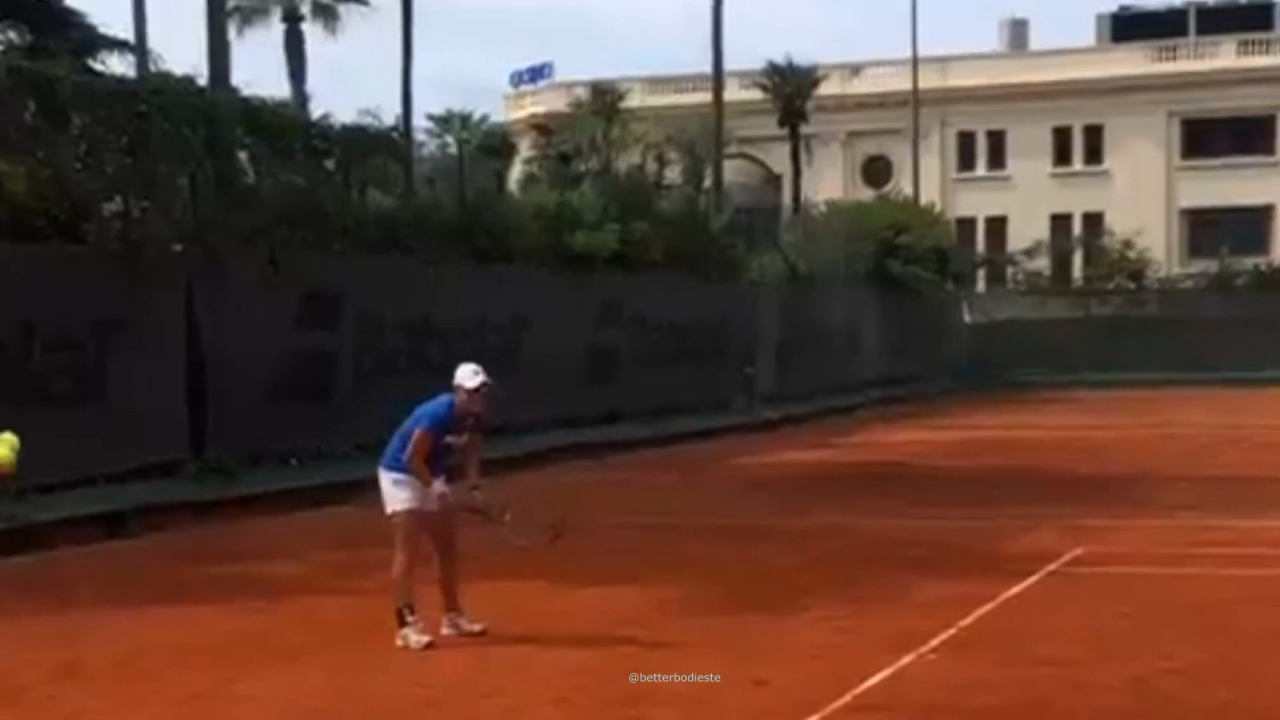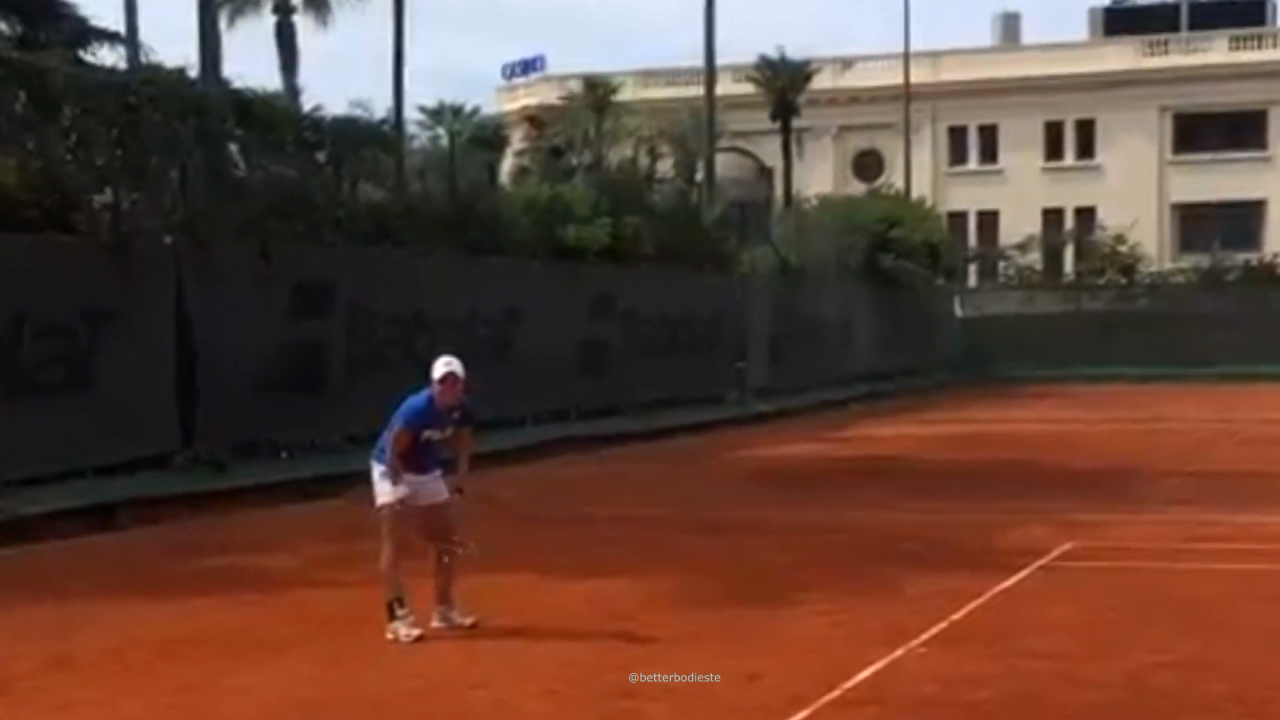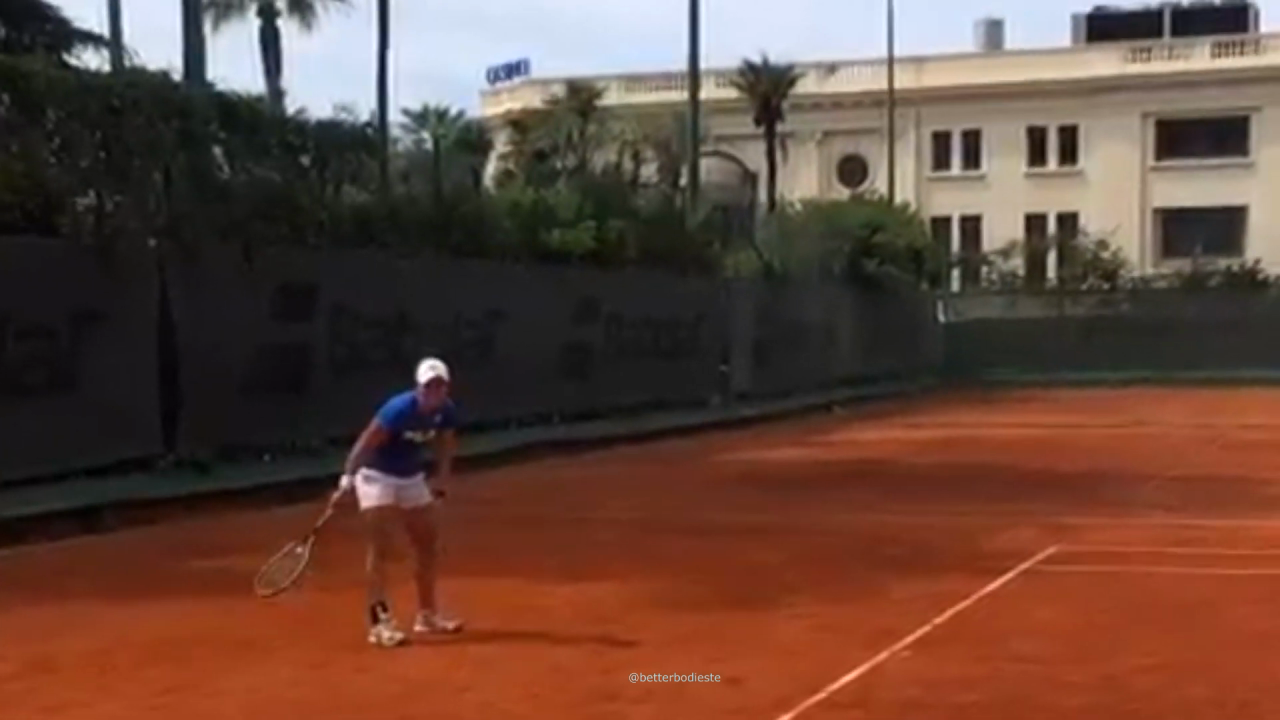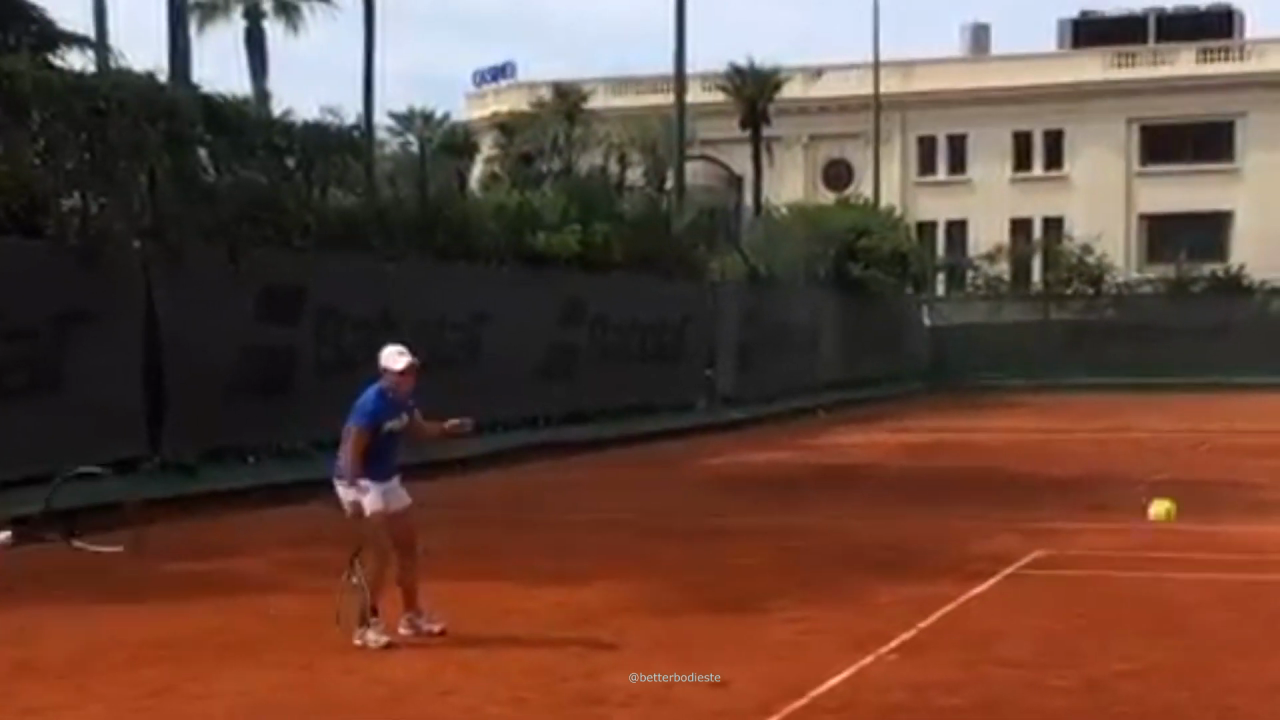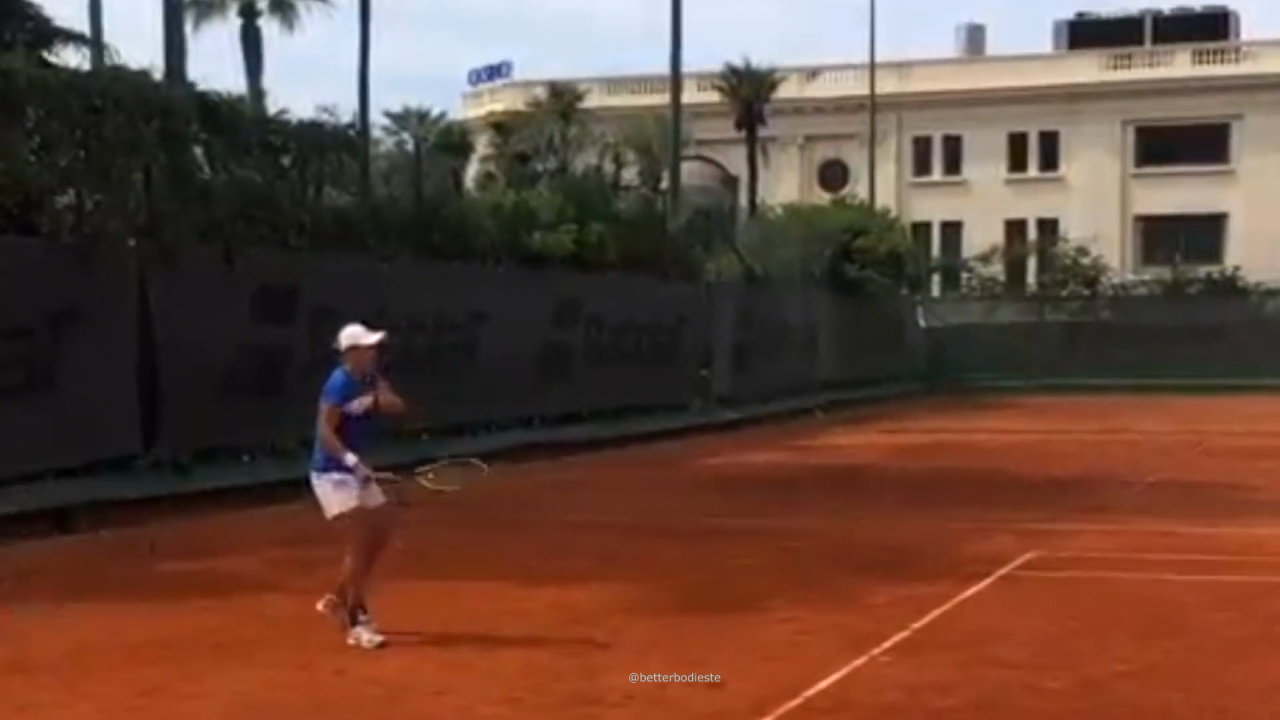
dt=0.4s
person 1, frame 1
left shoulder: (471, 415)
right shoulder: (438, 413)
left elbow: (470, 451)
right elbow: (411, 457)
left wrist: (474, 486)
right wrist: (437, 489)
left hip: (432, 478)
right hip: (401, 476)
left knee: (448, 548)
right knee: (408, 550)
left ankle: (452, 616)
right ankle: (406, 625)
person 1, frame 2
left shoulder: (461, 409)
right shoulder: (416, 408)
left elbow: (462, 447)
right elbow: (391, 453)
left wrist: (456, 487)
right wrist: (401, 492)
left hip: (428, 473)
right hip: (393, 471)
left knee: (446, 541)
right knee: (393, 543)
left ankle: (444, 610)
right ankle: (397, 618)
person 1, frame 3
left shoulder: (446, 411)
right shoulder: (398, 409)
left elbow: (444, 449)
right elbow: (363, 445)
right wrist: (346, 482)
left hip: (412, 477)
right hip: (376, 474)
left knee: (428, 544)
right knee: (380, 546)
left ankle: (427, 614)
right ankle: (380, 621)
person 1, frame 4
left shoulder: (404, 397)
right shoulder: (370, 404)
left elbow: (419, 428)
right elbow: (350, 452)
left wrist: (447, 428)
right wrist: (353, 497)
left hip: (388, 480)
right hip: (360, 482)
left knee: (407, 547)
right knee: (380, 551)
left ankle: (412, 617)
right ankle: (368, 626)
person 1, frame 5
left shoulder: (368, 379)
right shoulder: (338, 385)
left elbow: (397, 406)
right elbow: (324, 433)
left wrist: (372, 401)
right wrist: (355, 462)
left hip: (355, 472)
right hip: (333, 474)
left knee: (379, 537)
right knee: (359, 544)
left ankle: (338, 601)
right ankle: (357, 623)
